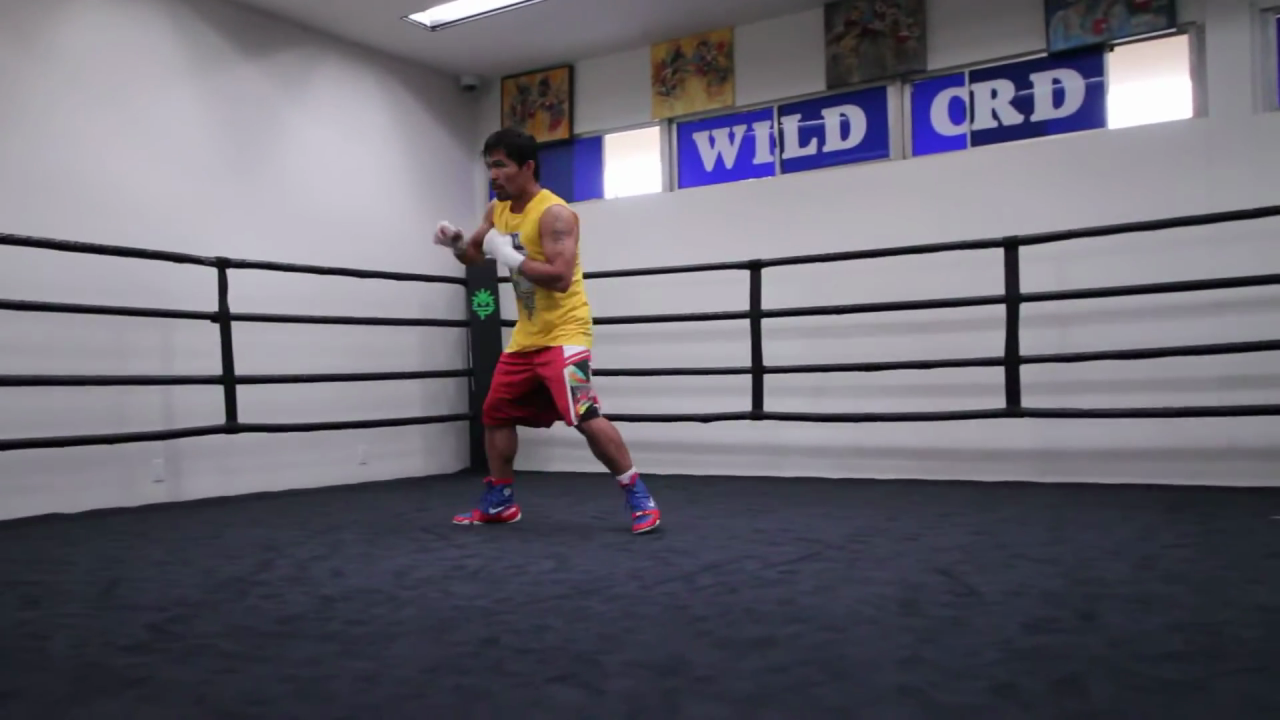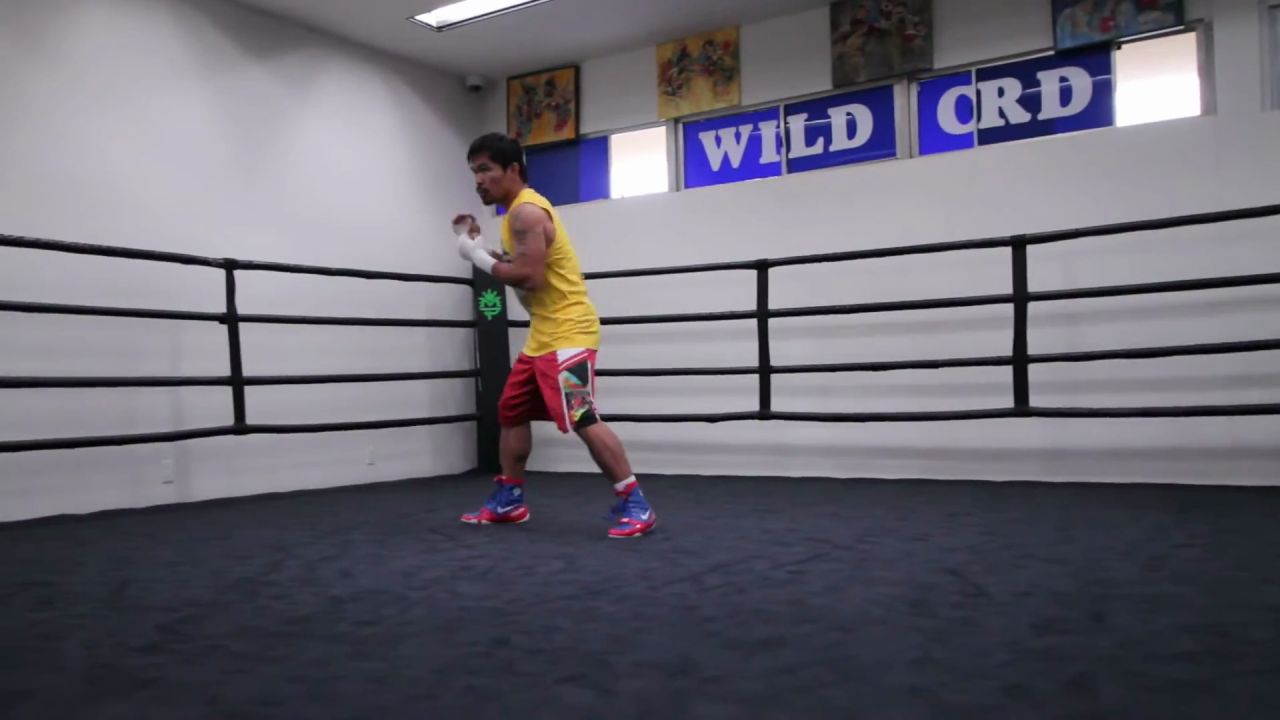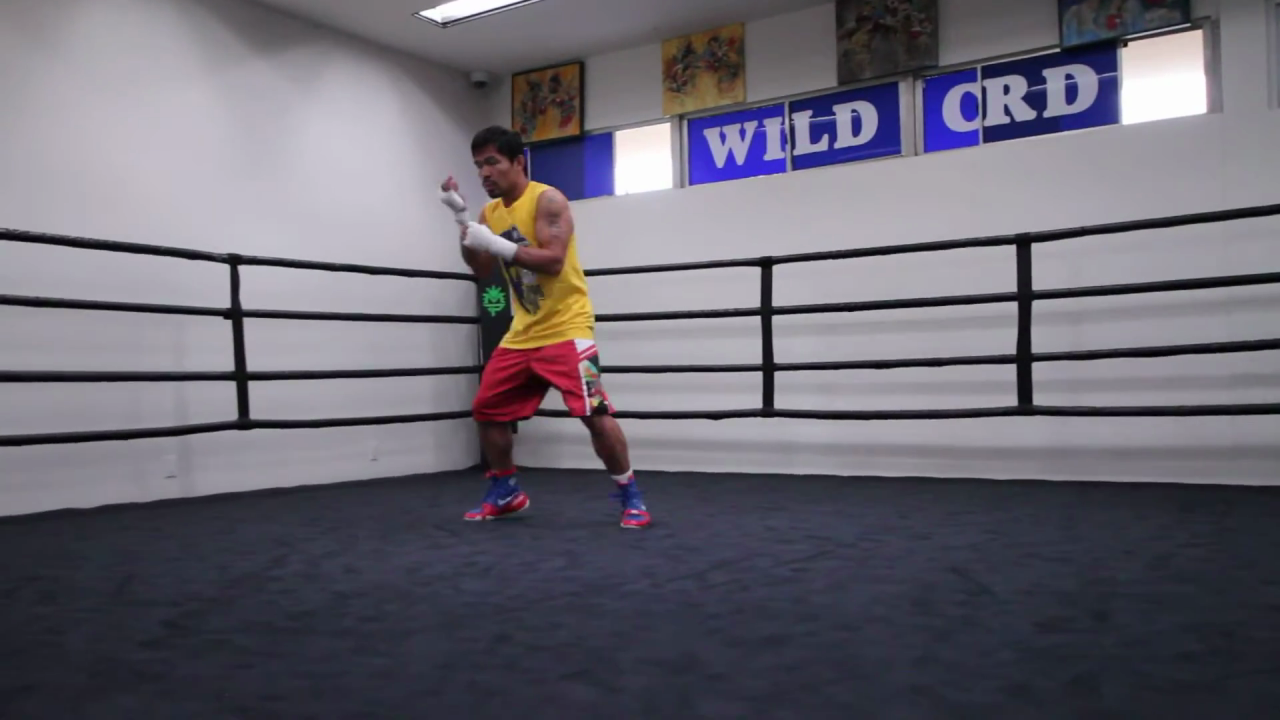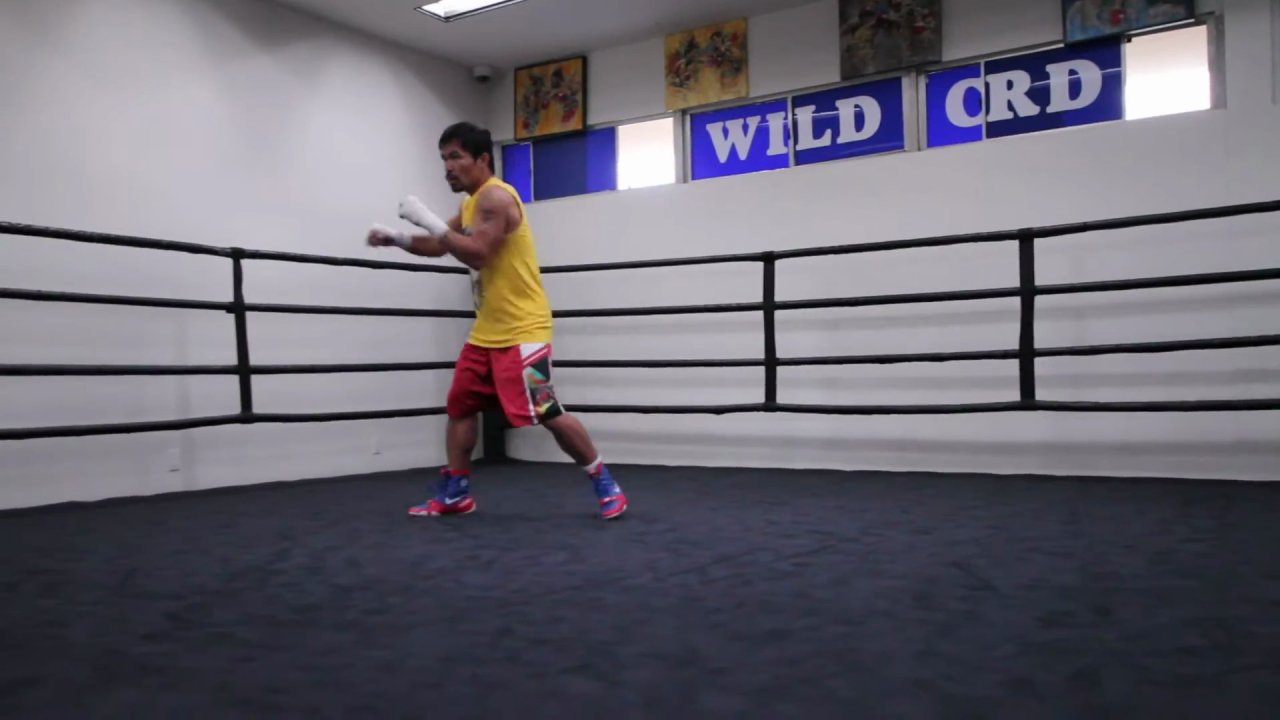
dt=0.3s
person 1, frame 1
left shoulder: (554, 213)
right shoulder: (499, 209)
left elbow: (560, 278)
right elbow: (474, 256)
left wrist: (507, 256)
right wrist: (456, 241)
left hip: (562, 332)
right hip: (526, 338)
left knee: (584, 416)
right knee: (496, 415)
left ankle: (639, 498)
right ankle: (500, 502)
person 1, frame 2
left shoulder: (529, 211)
right shoulder: (517, 214)
left elbow: (529, 277)
right elbow: (513, 272)
left wrist: (479, 257)
right wrist: (475, 242)
left hip: (569, 332)
right hip: (542, 337)
left knee: (582, 419)
right knee: (511, 412)
left ankle: (636, 505)
right ankle: (509, 499)
person 1, frame 3
left shoulder: (548, 200)
right shoulder: (492, 211)
left elbow: (552, 262)
right elbow: (483, 269)
left wrist: (495, 243)
right wrist: (461, 213)
left hip: (566, 329)
right hip: (522, 334)
left knee: (593, 411)
right knee: (487, 410)
left ankle: (631, 497)
right ankle: (506, 491)
person 1, frame 4
left shoulder: (496, 197)
right shoulder: (473, 202)
left elbow: (474, 254)
right elbow: (439, 246)
left wrist: (429, 220)
right wrist: (396, 237)
left hip: (523, 330)
right hip: (488, 330)
left knee: (549, 415)
right knee: (460, 406)
left ankle: (606, 485)
right ankle: (455, 492)
